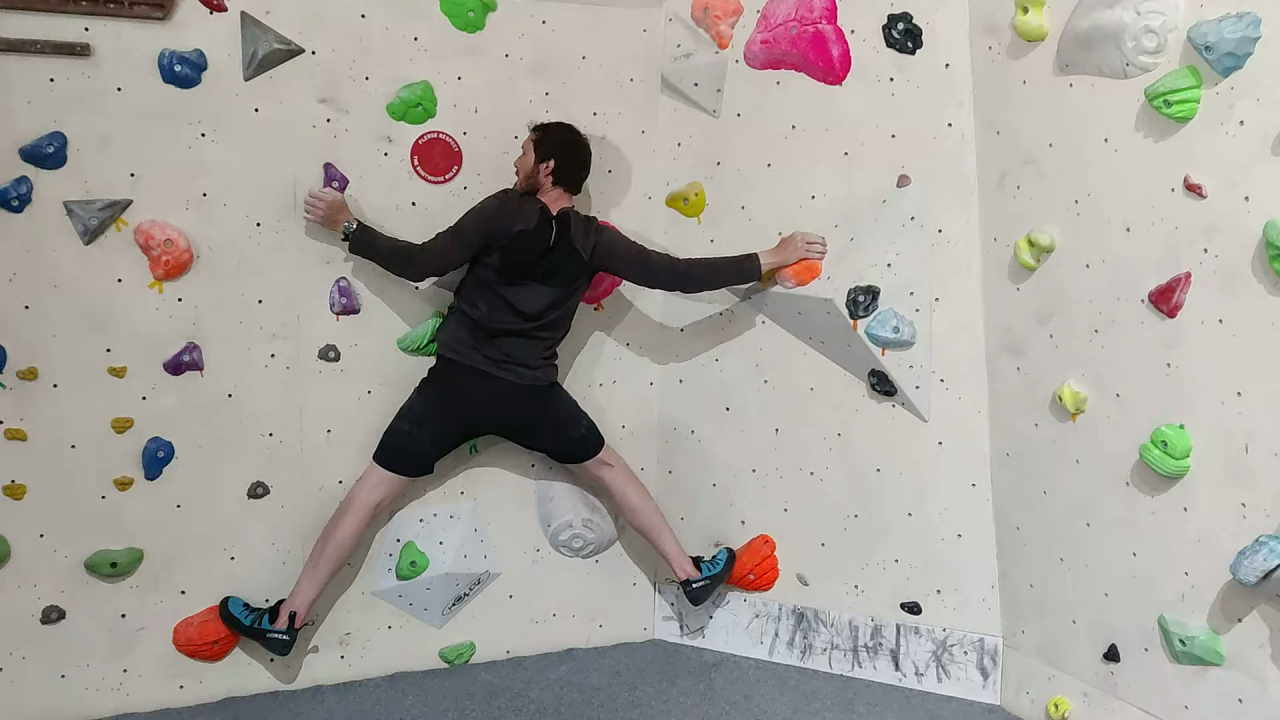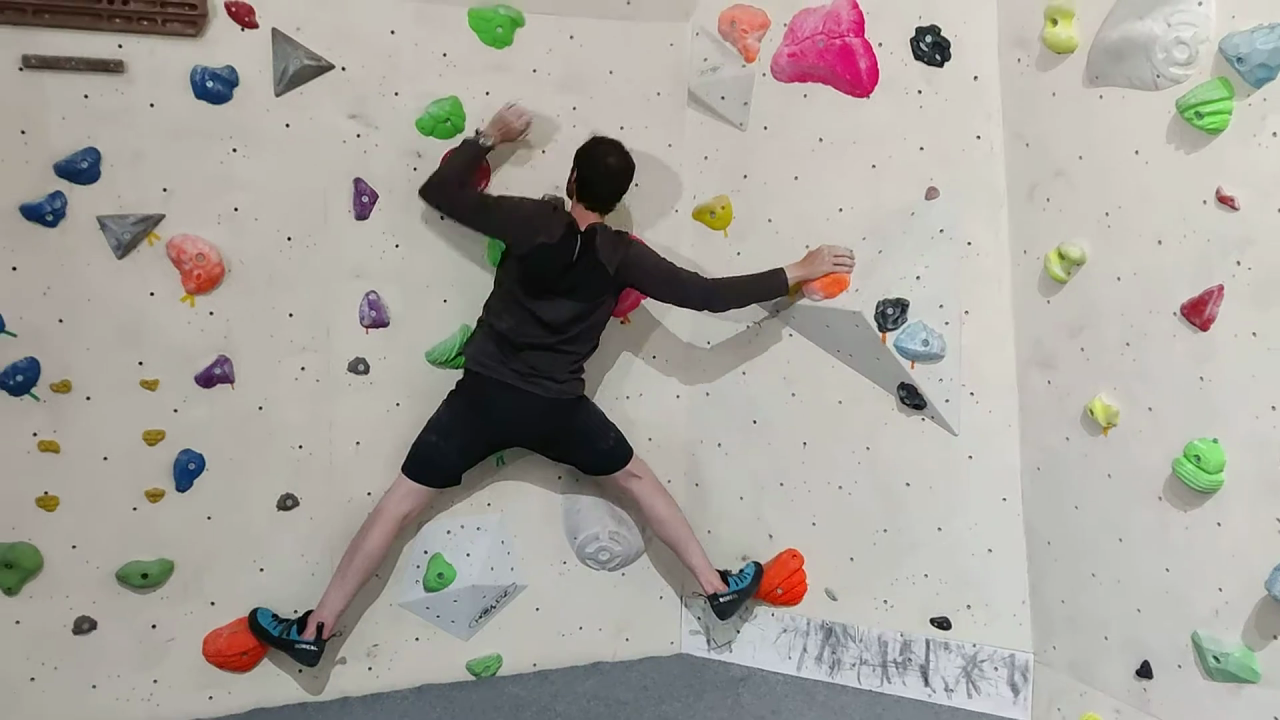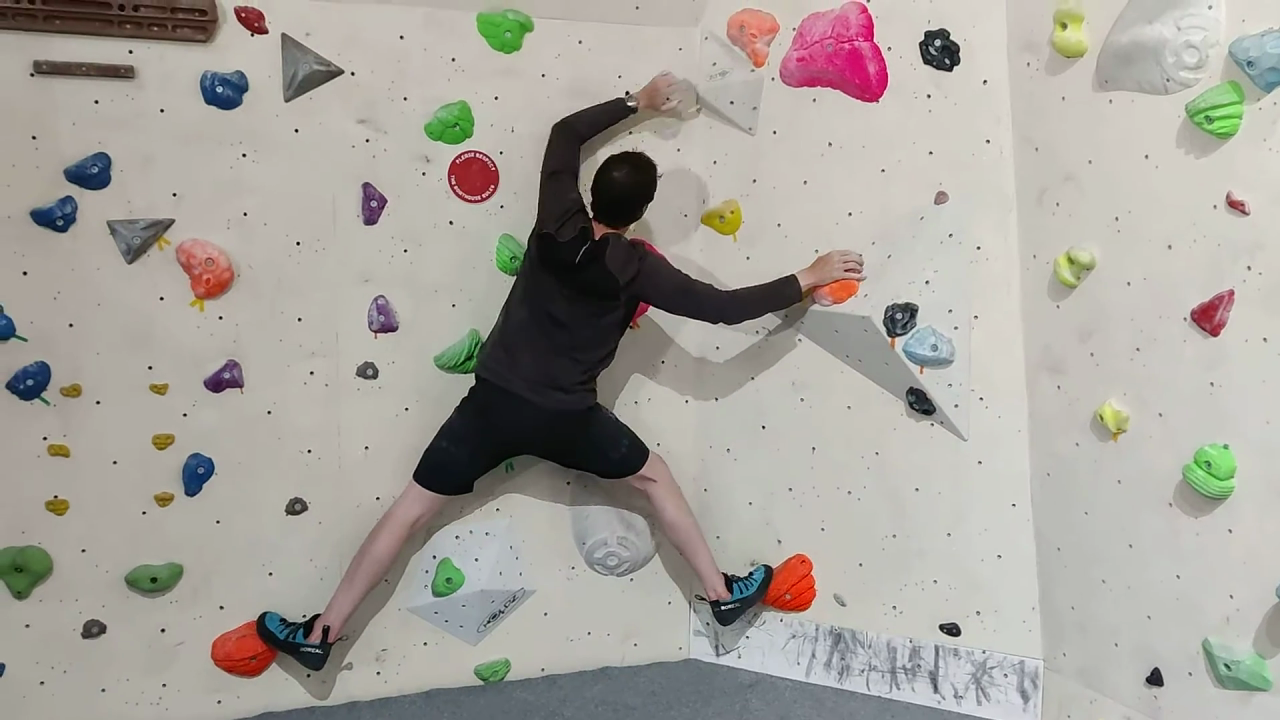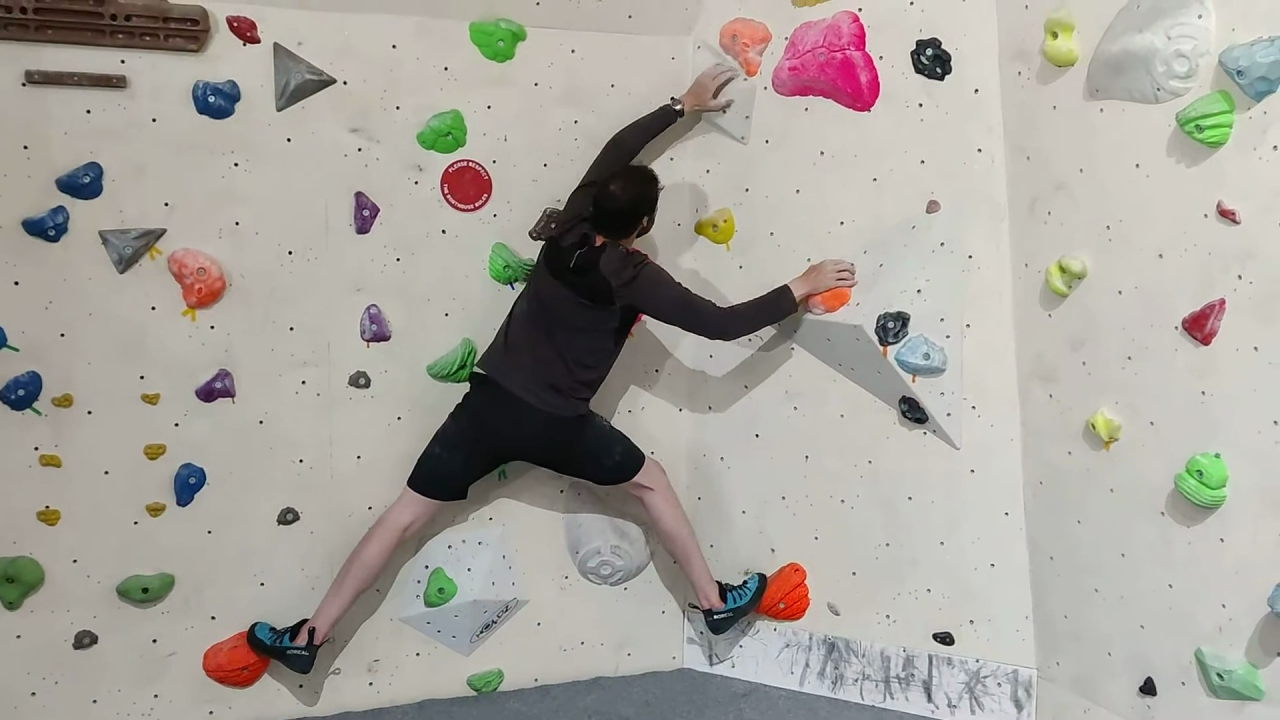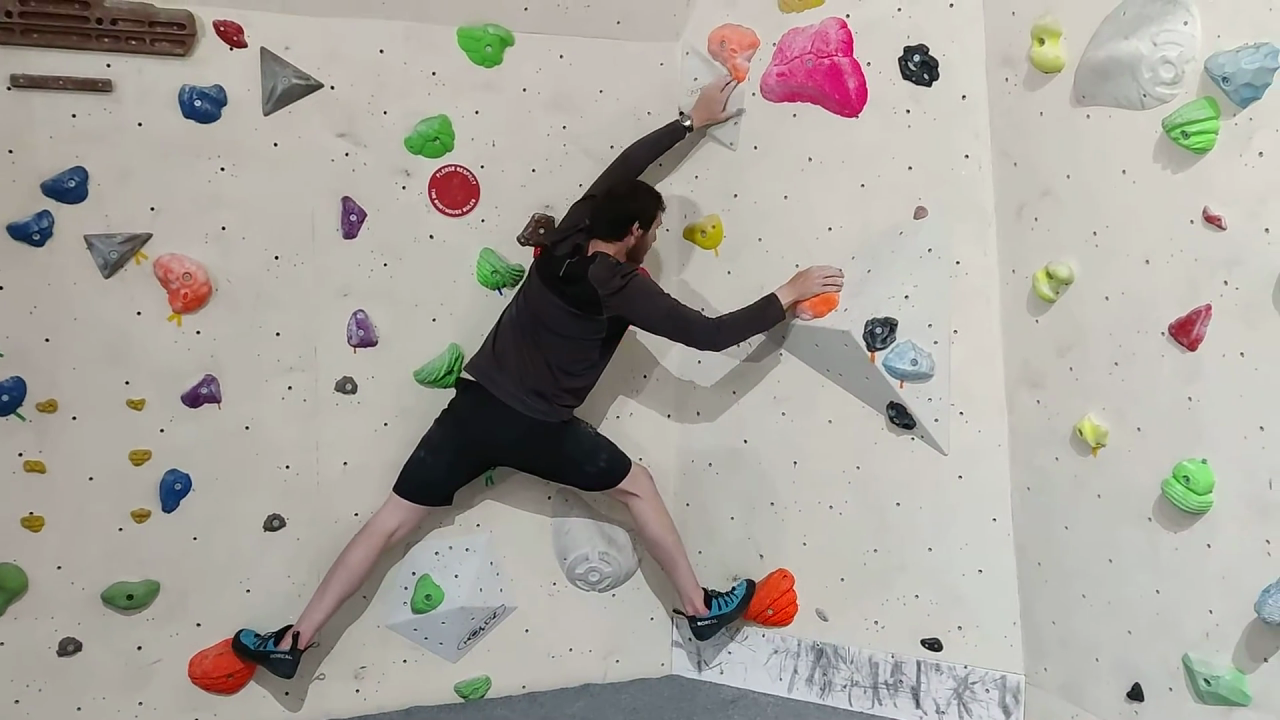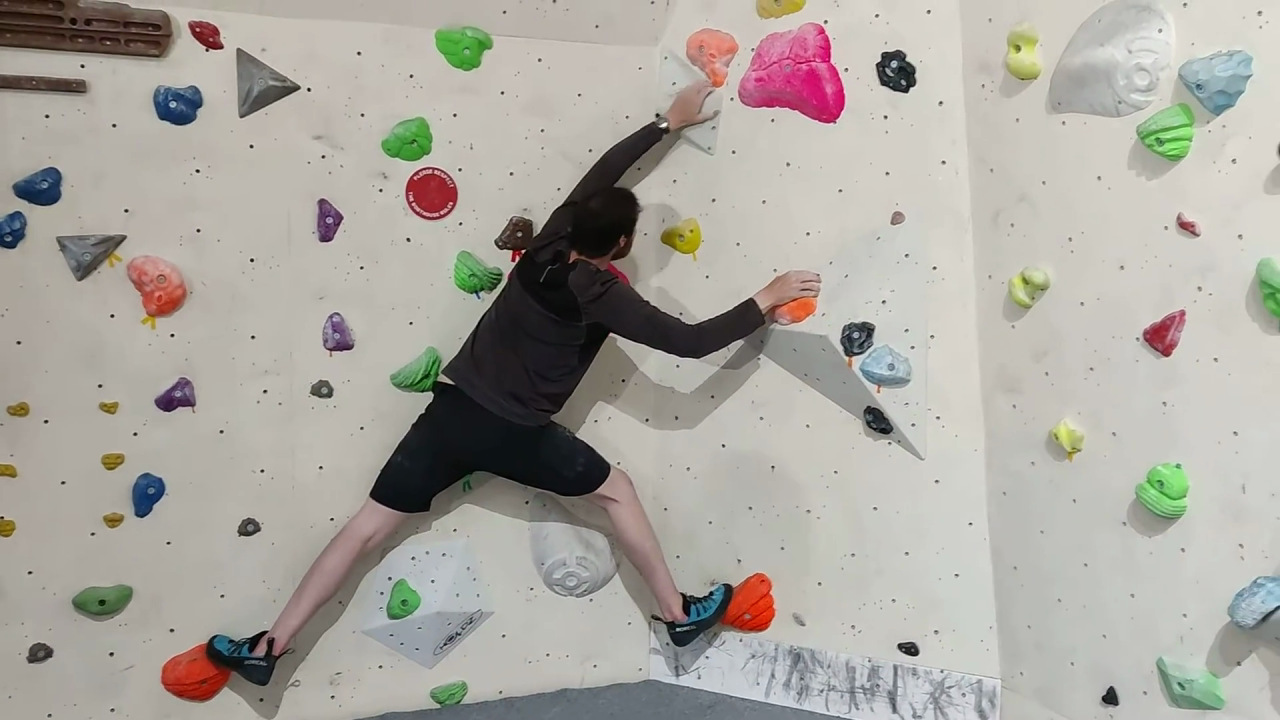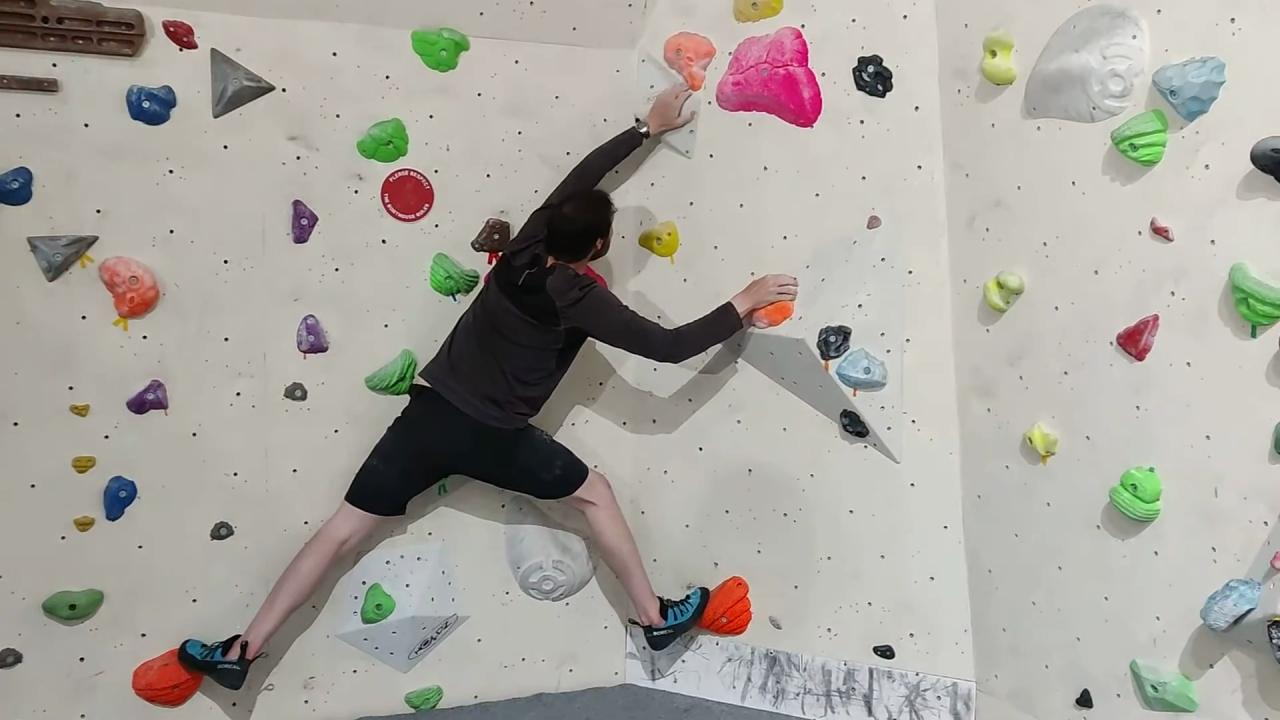
dt=0.4s
person 1, frame 1
left shoulder: (502, 212)
right shoulder: (592, 240)
left elbow: (416, 265)
right elbow: (679, 276)
left wrist: (346, 224)
right wrist: (770, 259)
left hip: (457, 382)
right hip: (530, 395)
left knee: (371, 492)
right knee: (607, 466)
left ankle: (286, 619)
right ankle: (690, 574)
person 1, frame 2
left shoulder: (530, 221)
right shoulder: (622, 255)
left elbow: (438, 192)
right elbow: (709, 294)
left wrist: (490, 137)
right wrist: (797, 272)
left hip: (483, 394)
right hip: (557, 408)
left knee: (400, 503)
right knee: (636, 477)
left ankle: (315, 628)
right ankle: (716, 586)
person 1, frame 3
left shoulder: (558, 219)
right shoulder: (635, 268)
left elbow: (563, 134)
right elbow: (725, 307)
left wrist: (631, 103)
right wrist: (807, 278)
left hip: (493, 402)
right hip: (565, 419)
left knee: (410, 510)
right knee: (655, 475)
left ankle: (322, 633)
right ankle: (720, 592)
person 1, frame 4
left shoulder: (570, 226)
right shoulder: (632, 277)
left elbow: (616, 151)
right elbow: (722, 323)
left wrist: (682, 107)
right wrist: (801, 288)
left hip: (489, 404)
right hip: (556, 425)
left knee: (403, 515)
right knee: (651, 482)
left ankle: (309, 636)
right ankle: (714, 602)
person 1, frame 5
left shoulder: (568, 235)
right shoulder: (622, 287)
left elbow: (625, 164)
right elbow: (711, 334)
left wrist: (690, 122)
right wrist: (788, 295)
left hip: (473, 408)
right hip: (537, 430)
left knee: (389, 522)
right knee: (637, 485)
left ankle: (292, 641)
right ankle: (698, 608)
person 1, frame 6
left shoulder: (550, 240)
right shoulder: (601, 295)
left elbow: (603, 169)
right elbow: (691, 341)
left wrist: (667, 123)
right wrist: (766, 299)
left hip: (451, 411)
right hip: (514, 434)
left knee: (366, 527)
right knee: (617, 491)
left ankle: (267, 648)
right ankle: (677, 614)
person 1, frame 7
left shoulder: (528, 243)
right shoulder: (580, 300)
left elbow: (581, 174)
right elbow: (670, 345)
left wrist: (647, 128)
right wrist: (744, 303)
left hip: (427, 415)
right hip: (489, 436)
left knee: (341, 532)
right knee: (594, 493)
left ankle: (241, 652)
right ankle: (653, 618)
